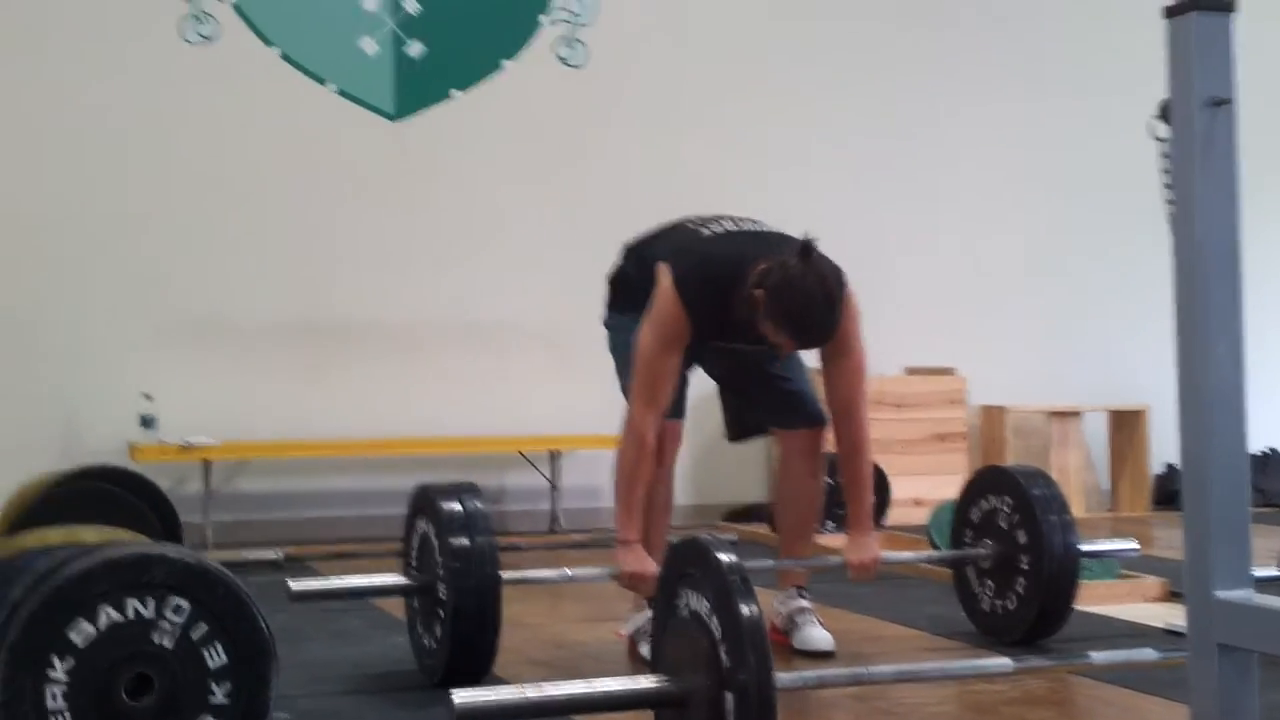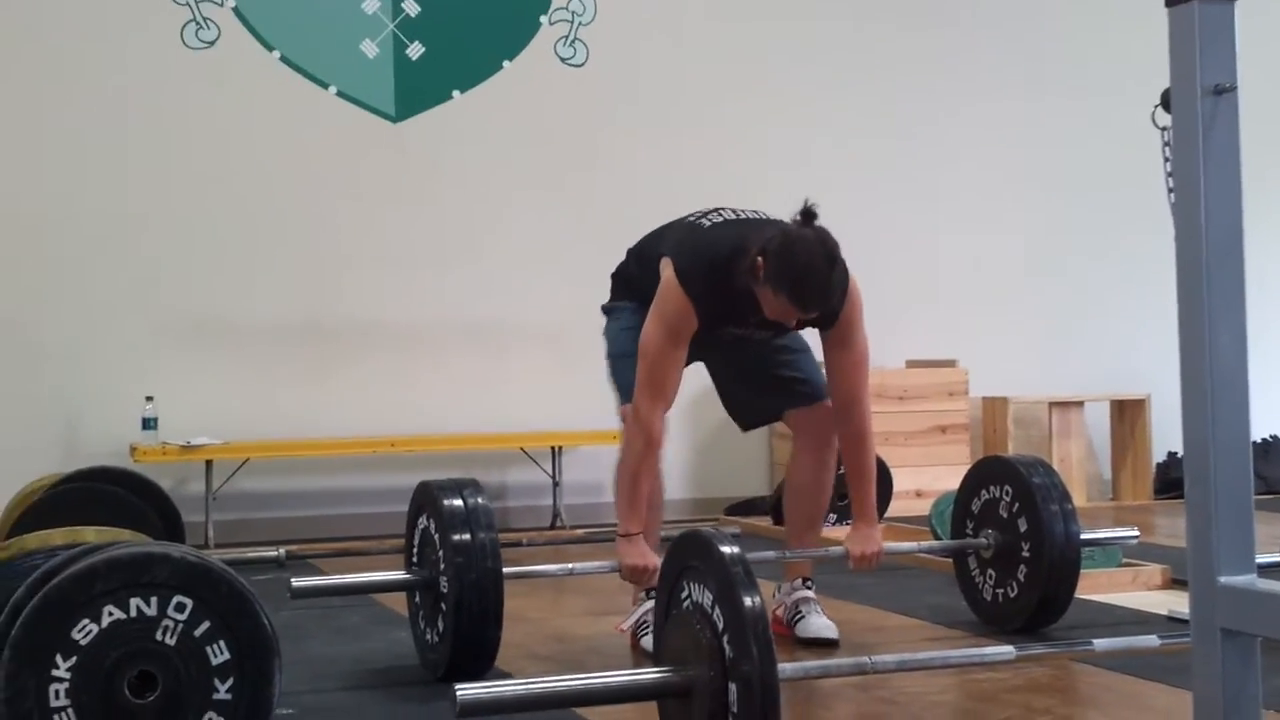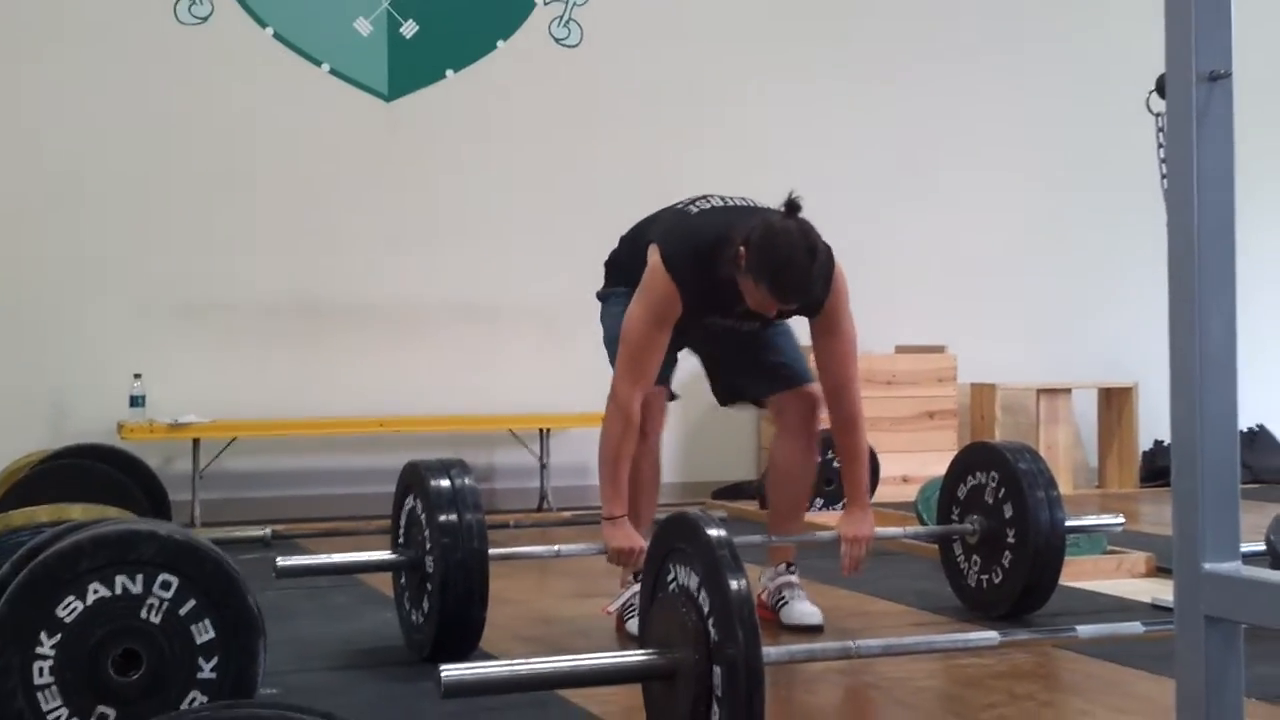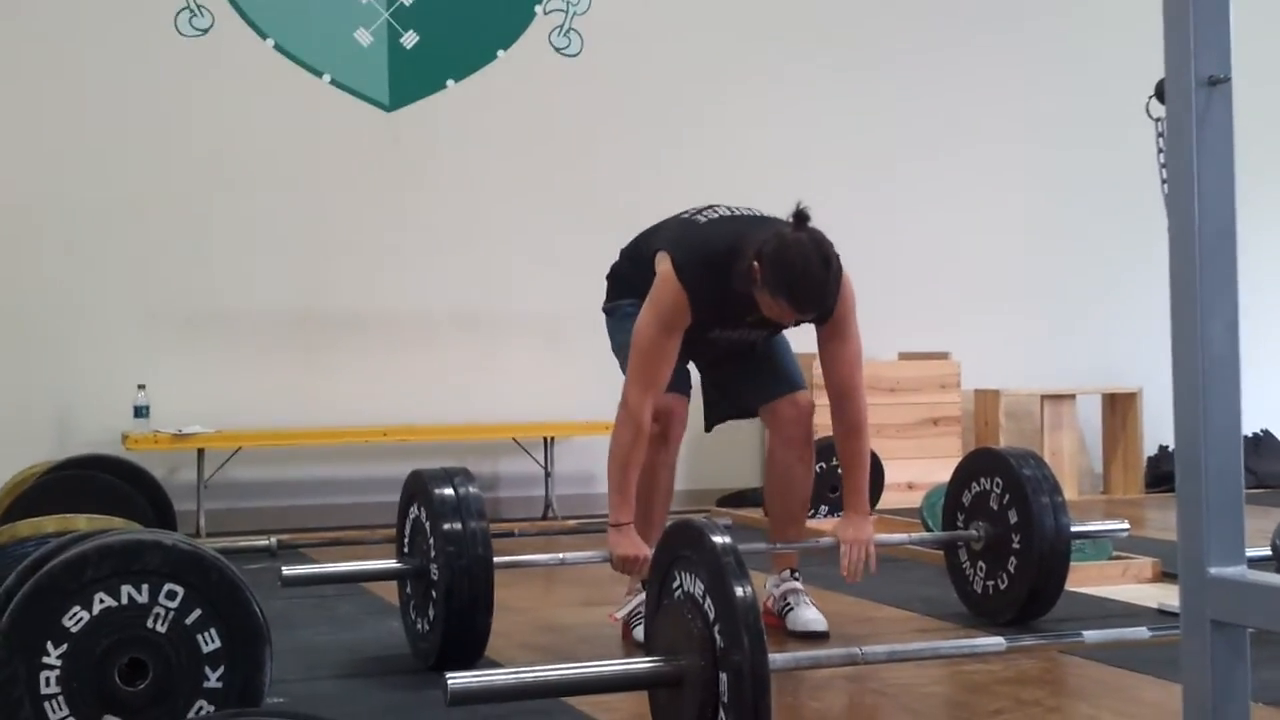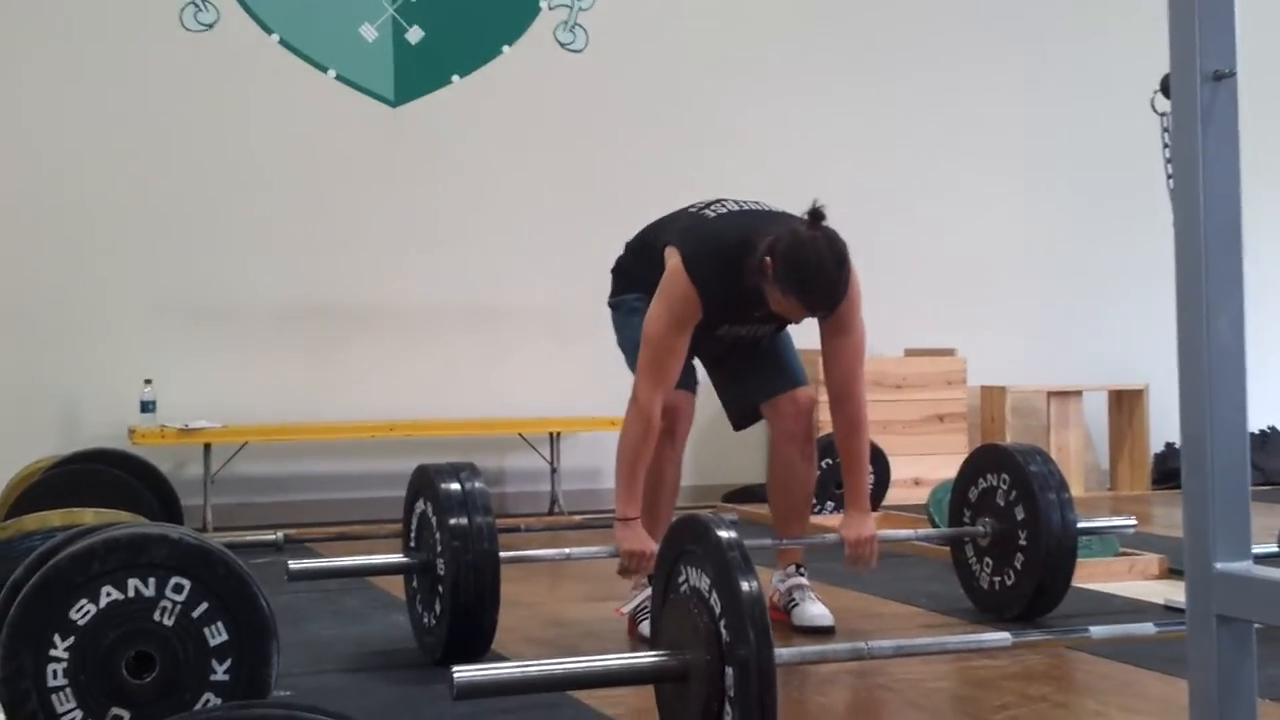
dt=0.3s
person 1, frame 1
left shoulder: (833, 301)
right shoulder: (684, 287)
left elbow: (849, 418)
right elbow: (642, 420)
left wrist: (861, 530)
right wrist: (629, 542)
left hip: (742, 330)
right hip: (641, 302)
left knee: (805, 433)
right knee: (663, 431)
left ankle: (792, 602)
right ankle: (650, 610)
person 1, frame 2
left shoulder: (836, 288)
right shoulder: (687, 277)
left elbow: (852, 410)
right elbow: (648, 414)
left wrist: (865, 522)
right wrist: (631, 536)
left hip: (749, 326)
right hip: (646, 301)
left knee: (819, 419)
right knee: (637, 416)
left ankle: (796, 594)
right ankle: (649, 603)
person 1, frame 3
left shoulder: (822, 274)
right shoulder: (673, 265)
left elbow: (843, 395)
right elbow: (627, 395)
left wrist: (858, 507)
right wrist: (614, 518)
left hip: (733, 315)
right hip: (636, 287)
left knee: (801, 403)
right knee: (649, 405)
left ankle: (780, 578)
right ankle: (637, 587)
person 1, frame 4
left shoulder: (829, 283)
right shoulder: (683, 274)
left elbow: (848, 401)
right elbow: (638, 402)
left wrist: (858, 513)
right wrist: (621, 525)
left hip: (738, 325)
right hip: (641, 299)
left knee: (795, 413)
right knee: (666, 414)
left ankle: (784, 585)
right ankle: (643, 594)
person 1, frame 5
left shoulder: (835, 278)
right shoulder: (693, 268)
left elbow: (848, 397)
right elbow: (648, 398)
left wrist: (858, 510)
right wrist: (628, 520)
left hip: (743, 317)
right hip: (648, 293)
left knee: (797, 409)
right knee: (674, 410)
left ankle: (790, 580)
right ankle: (648, 589)
